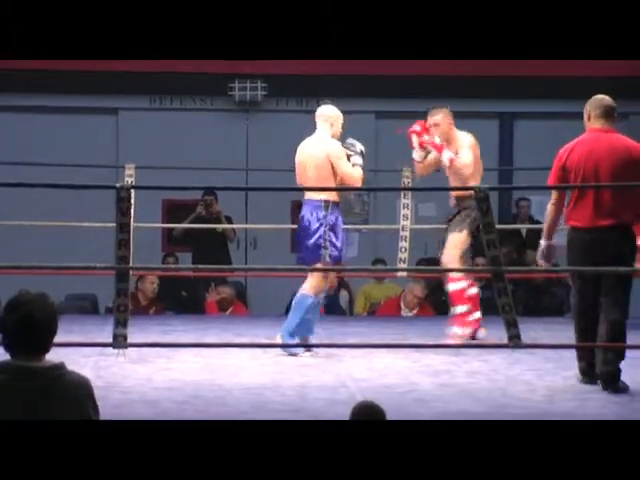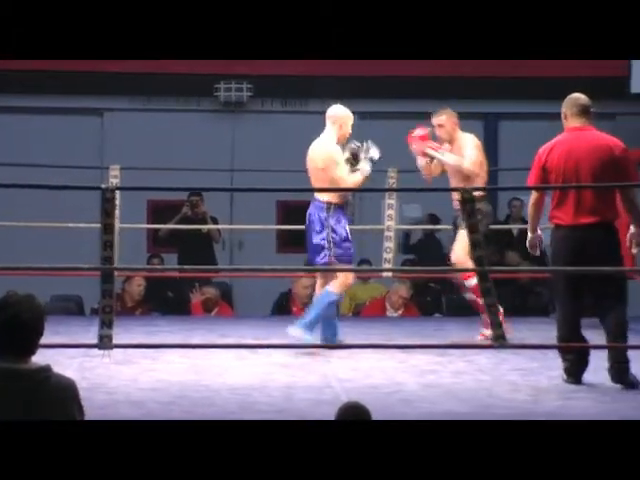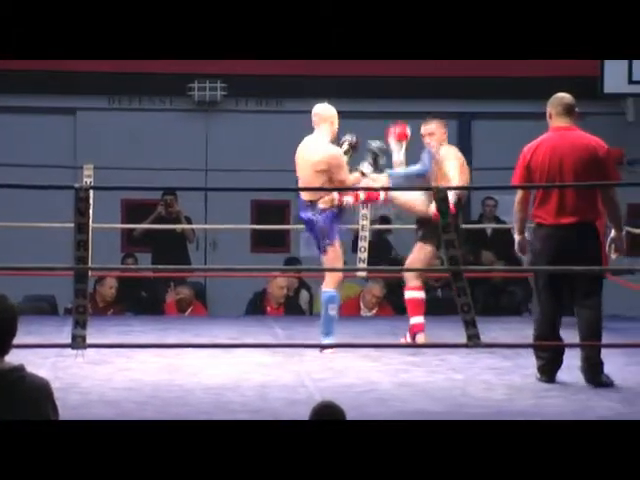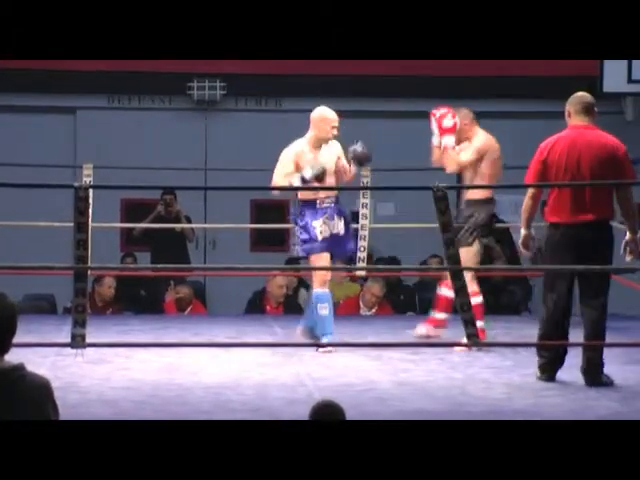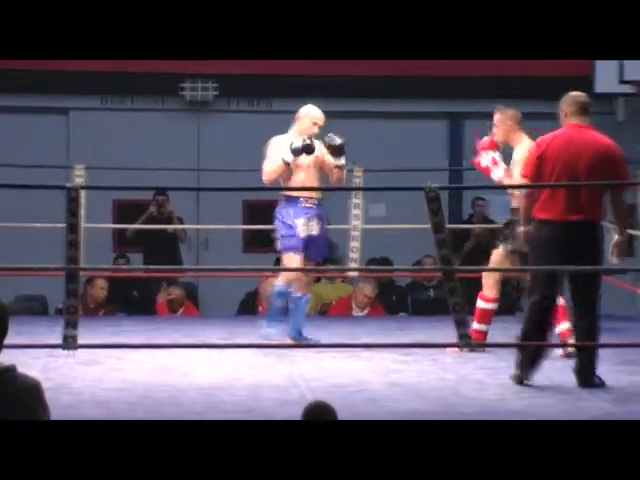
dt=0.4s
person 1, frame 1
left shoulder: (570, 150)
left elbow: (556, 200)
left wrist: (547, 239)
left hip: (581, 236)
left knee: (584, 305)
right knee: (614, 305)
left ankle: (588, 370)
right ankle: (609, 373)
person 1, frame 2
left shoulder: (549, 150)
right shoulder: (613, 147)
left elbow: (536, 199)
left wrist: (533, 231)
left hip: (565, 235)
right hip: (602, 233)
left knee: (568, 306)
right knee: (613, 303)
left ankle: (572, 369)
person 1, frame 3
left shoulder: (533, 149)
right shoulder: (596, 147)
left elbow: (521, 198)
right elbow: (608, 195)
left wrist: (520, 233)
right wrist: (618, 231)
left hip: (546, 234)
right hip: (584, 233)
left knee: (548, 305)
right knee: (588, 303)
left ankle: (546, 368)
right ankle: (592, 369)
person 1, frame 4
left shoulder: (550, 145)
right shoulder: (614, 147)
left elbow: (532, 193)
left wrist: (525, 229)
left hip: (560, 232)
right hip: (597, 232)
left knee: (555, 302)
right knee: (594, 302)
left ankle: (547, 367)
right ankle: (593, 370)
person 1, frame 5
left shoulder: (545, 144)
right shoulder: (608, 148)
left elbow: (528, 191)
right elbow: (617, 197)
left wrist: (526, 224)
right wrist: (621, 234)
left hip: (547, 230)
right hip: (586, 232)
left knee: (539, 298)
right knee: (586, 304)
left ankle: (525, 364)
right ankle: (586, 372)
person 2, frame 1
left shoulder: (303, 147)
right shoulder: (332, 146)
right elbow: (354, 182)
right wrist: (357, 159)
left hip: (309, 210)
right hip: (325, 213)
left knee: (329, 273)
right knee: (318, 278)
left ankle: (302, 333)
right ankle: (287, 335)
person 2, frame 2
left shoulder: (318, 146)
right shoulder: (331, 150)
right elbow: (347, 185)
left wrist: (348, 158)
right wrist: (367, 163)
left hip: (321, 213)
right hip: (329, 215)
left knee: (327, 277)
right knee: (345, 278)
left ankle: (330, 336)
right ankle: (303, 327)
person 2, frame 3
left shoulder: (309, 143)
right shoulder: (327, 152)
right elbow: (349, 183)
left wrist: (344, 150)
right wrist: (367, 166)
left hip: (320, 204)
right hip: (320, 212)
right knee: (333, 276)
right ankle: (327, 337)
person 2, frame 4
left shoulder: (334, 148)
right shoulder: (294, 151)
left elbow: (349, 179)
right elbow: (276, 186)
left wrist: (356, 163)
right wrist: (304, 180)
left hip: (333, 210)
right hip: (310, 214)
left knee: (335, 275)
right knee: (321, 276)
left ankle: (309, 326)
right ankle: (326, 337)
person 2, frame 5
left shoulder: (319, 146)
right shoulder: (279, 143)
left elbow: (338, 180)
right elbow: (268, 177)
left wrist: (338, 156)
right wrist: (291, 153)
left hip: (314, 211)
right hip: (291, 210)
left knee: (305, 278)
right knee: (292, 271)
left ankle: (295, 332)
right ankle: (271, 323)
person 3, frame 1
left shoulder: (465, 140)
right shoulder: (442, 144)
left elbow: (466, 171)
right elbow: (420, 172)
left wrist: (441, 150)
right wrist: (418, 147)
left hip: (468, 206)
right hip: (458, 206)
left knee: (450, 260)
right knee: (455, 263)
left ankle: (461, 320)
right ankle: (475, 322)
person 3, frame 2
left shoulder: (469, 141)
right shoulder: (449, 149)
left elbow: (470, 169)
right elbow: (428, 174)
left wrist: (437, 151)
right wrist: (421, 154)
left hip: (477, 208)
right hip: (463, 211)
left knee: (459, 258)
right knee: (463, 261)
left ankle: (490, 311)
right ankle: (493, 320)
person 3, frame 3
left shoulder: (448, 154)
right shoulder: (431, 157)
left elbow: (457, 183)
right elbow: (403, 175)
left wrist: (447, 202)
right wrist: (397, 147)
right hip: (436, 214)
right knee: (411, 271)
right ankle: (416, 332)
person 3, frame 4
left shoulder: (482, 142)
right shoulder: (472, 143)
left elbow: (451, 166)
right elbow: (437, 161)
left wrist: (447, 137)
right wrist: (441, 136)
left hip: (477, 211)
right hip: (474, 210)
left knee: (467, 274)
left ankle: (477, 334)
right ankle: (435, 323)
person 3, frame 5
left shoulder: (522, 151)
right shoulder: (531, 148)
left elbow: (518, 189)
left wrist: (493, 169)
right wrist: (495, 160)
left hip: (523, 220)
left knee: (491, 277)
left ankle: (476, 337)
right ankle: (567, 339)
